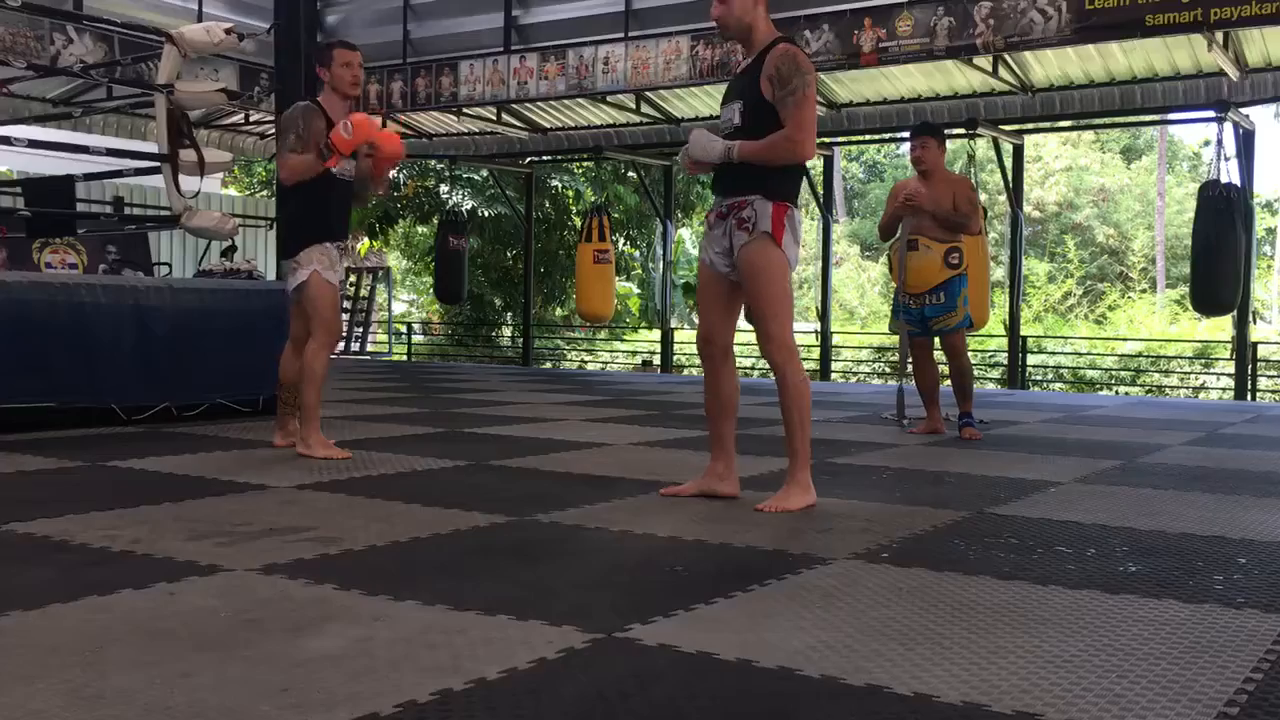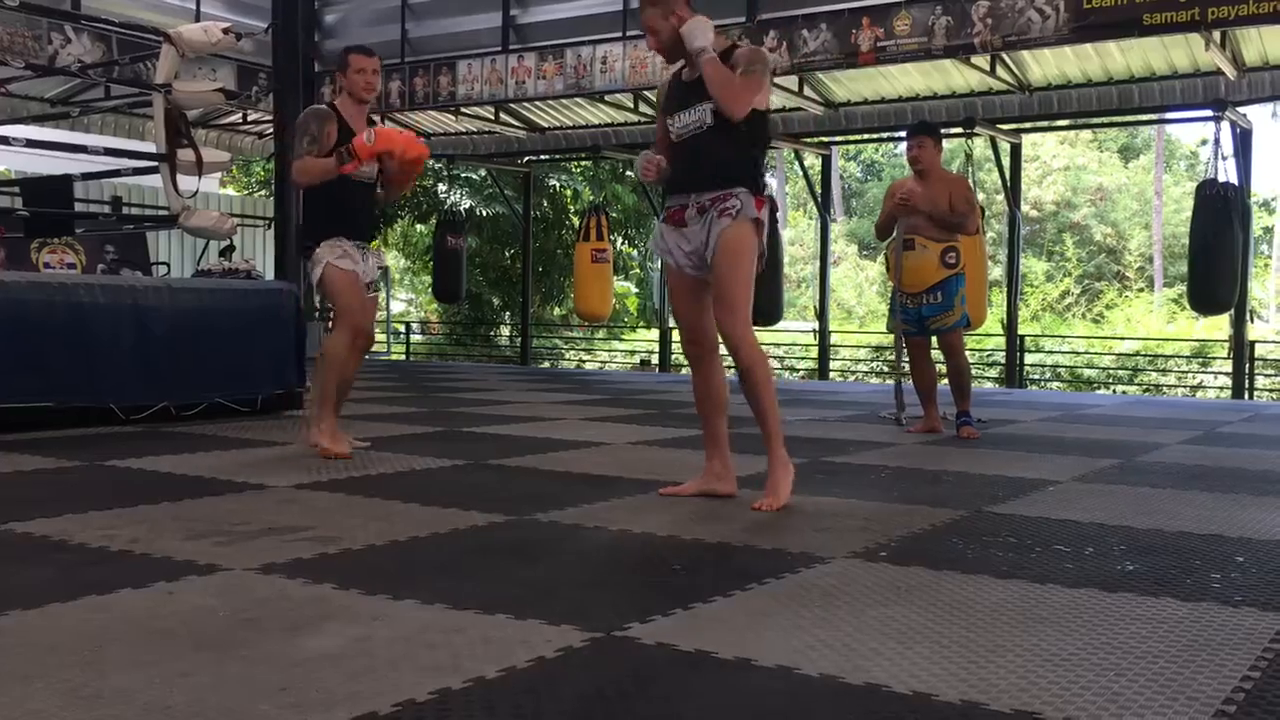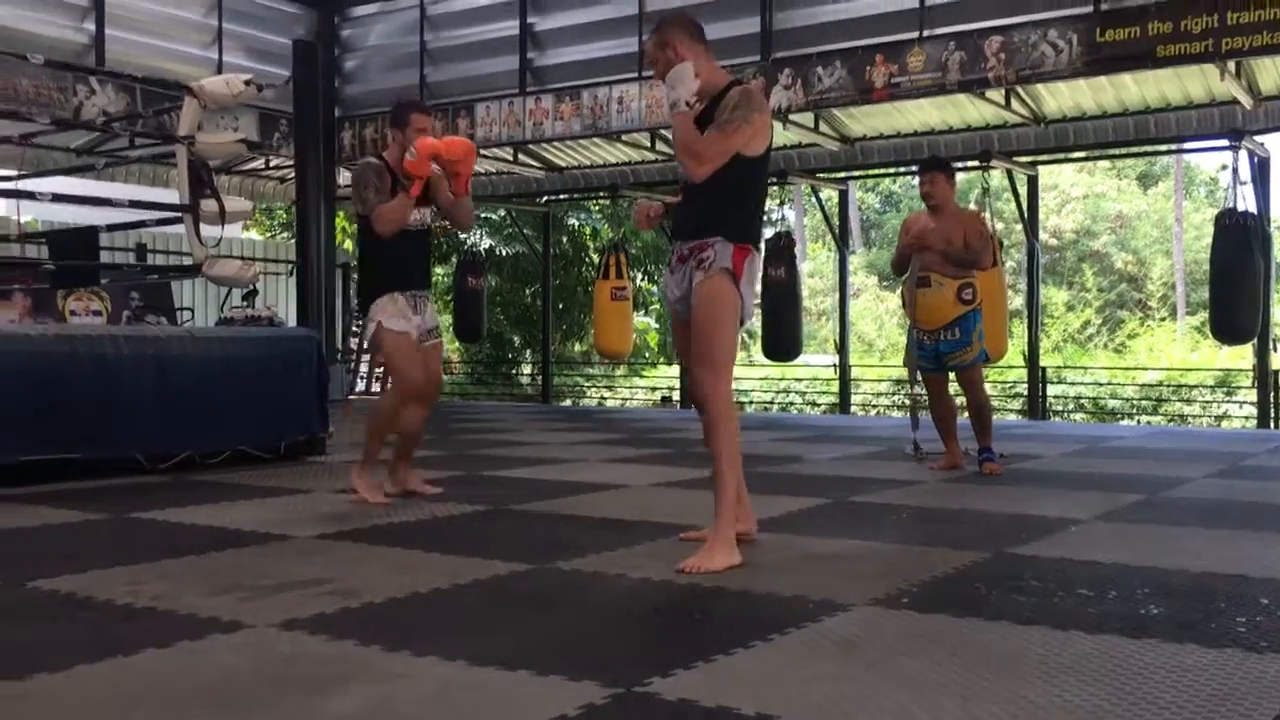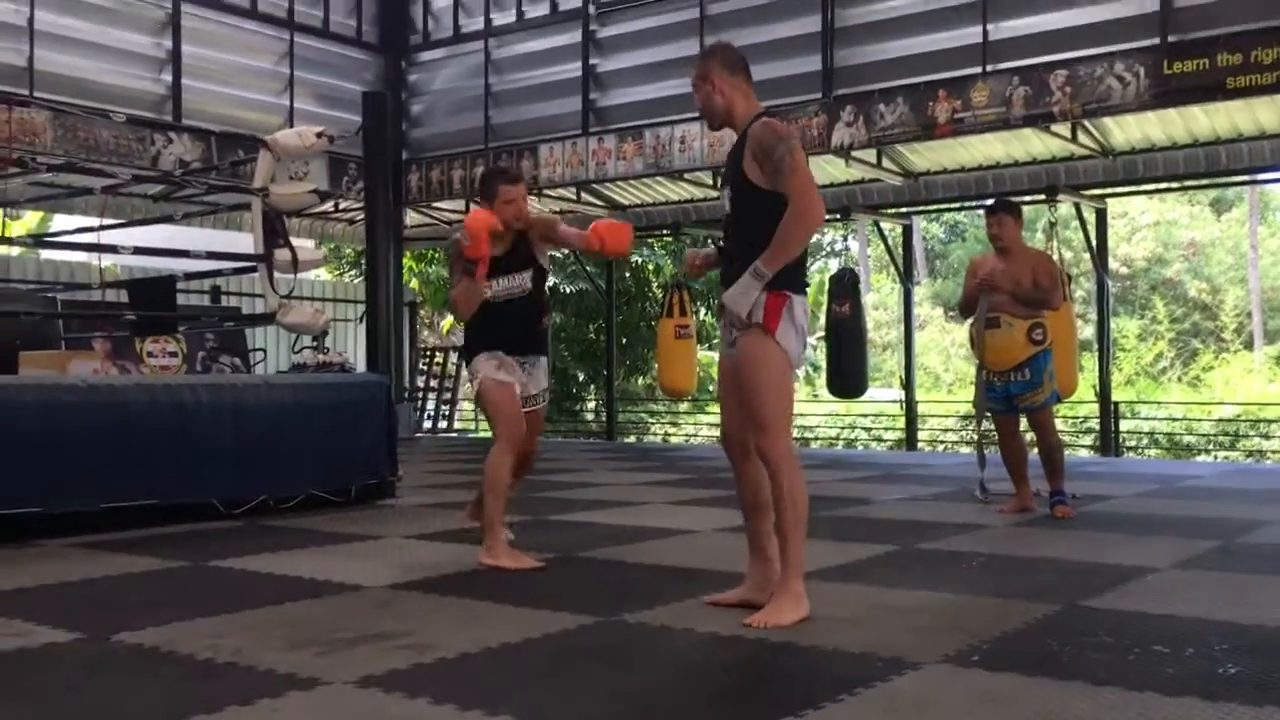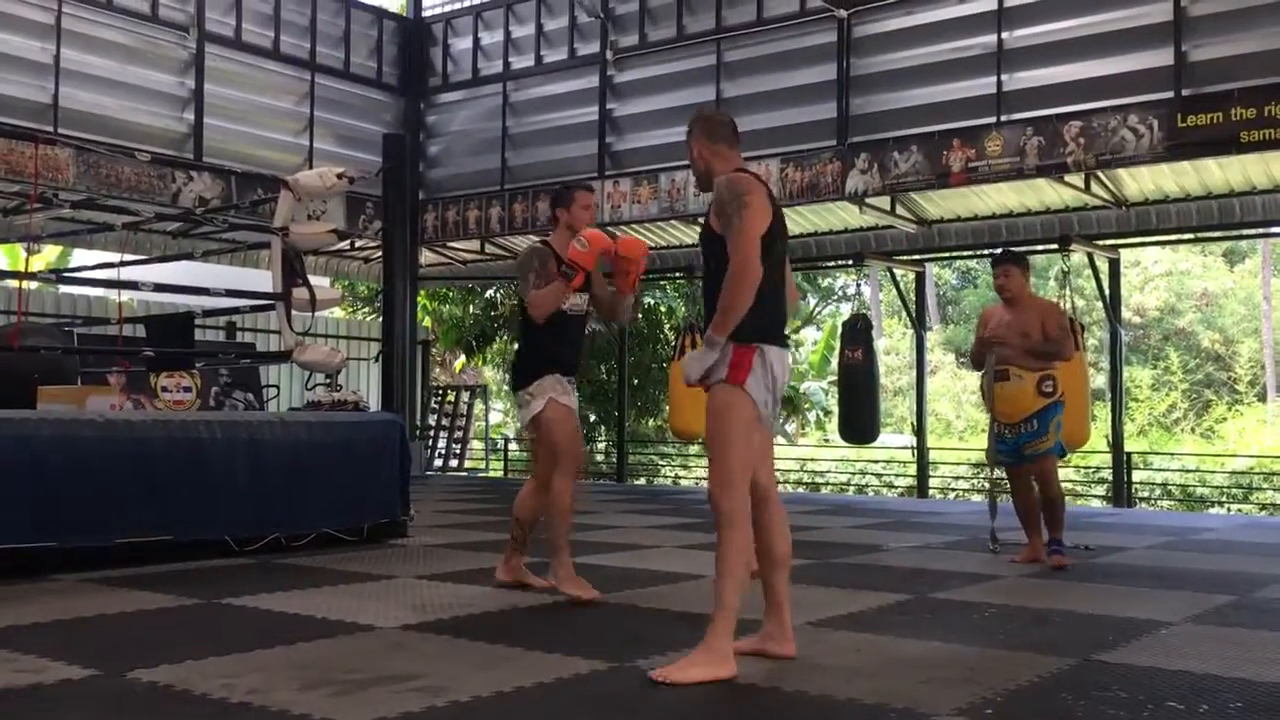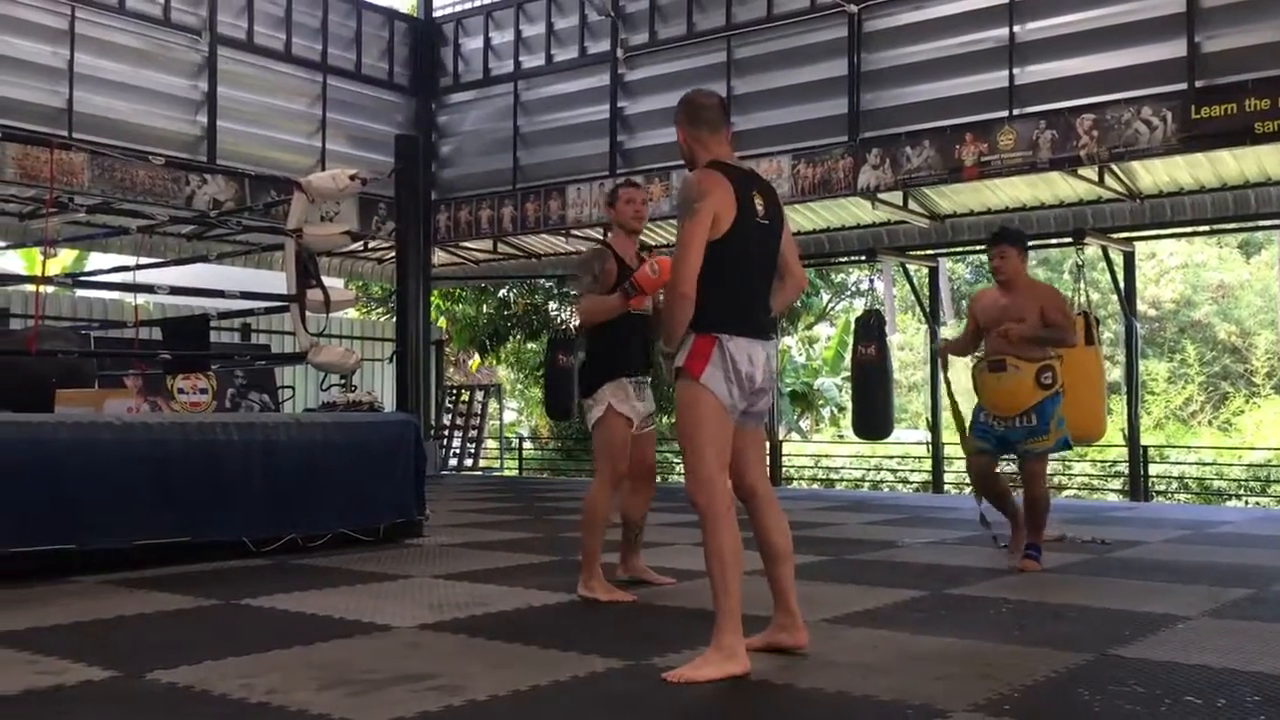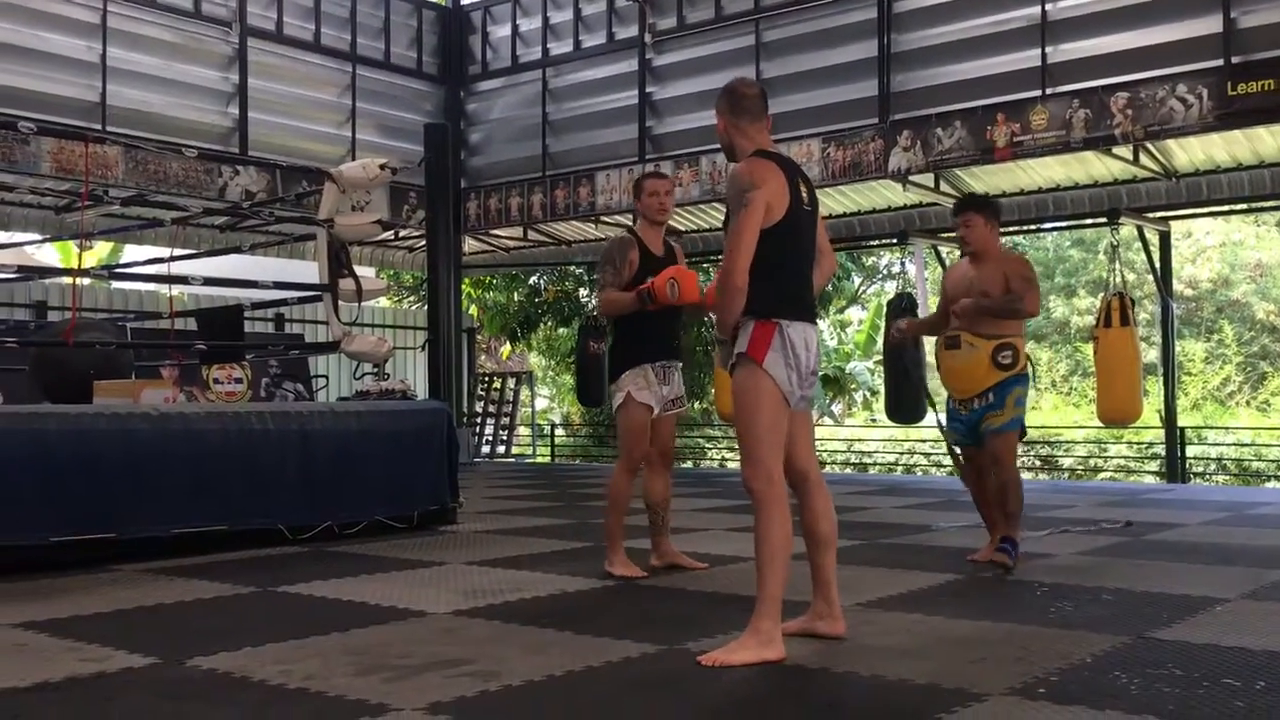
dt=0.7s
person 1, frame 1
left shoulder: (786, 59)
right shoulder: (746, 70)
left elbow: (801, 145)
left wrist: (724, 150)
right wrist: (707, 159)
left hip: (764, 216)
right hip: (725, 217)
left knee: (778, 348)
right knee: (711, 345)
left ankle: (800, 480)
right ankle: (721, 471)
person 1, frame 2
left shoulder: (746, 58)
right shoulder: (671, 86)
left elbow: (735, 105)
left wrist: (704, 49)
right wrist: (653, 166)
left hip: (733, 205)
right hip: (679, 219)
left knee: (733, 328)
right knee: (697, 347)
left ankle: (777, 458)
right ankle: (718, 469)
person 1, frame 3
left shoulder: (746, 100)
right shoulder: (697, 110)
left elbow: (698, 166)
left wrist: (678, 103)
right wrist: (661, 210)
left hip: (724, 254)
right hip: (686, 257)
left knee: (713, 387)
right knee: (702, 393)
left ankle: (723, 540)
right ankle: (739, 511)
person 1, frame 4
left shoulder: (769, 134)
right shoulder: (744, 144)
left elbow: (809, 212)
left wrist: (753, 278)
right wrist: (716, 260)
left hip: (769, 306)
right hip: (746, 309)
left knee: (771, 445)
right knee: (738, 442)
left ankle: (792, 589)
right ankle: (761, 576)
person 1, frame 5
left shoulder: (734, 188)
right shoulder: (750, 195)
left elbow: (747, 270)
right elbow: (789, 292)
left wrist: (710, 344)
left hip: (744, 355)
right hip: (760, 355)
left knee: (728, 497)
right knee: (761, 493)
left ankle: (718, 648)
right ankle: (778, 629)
person 1, frame 6
left shoulder: (701, 186)
right shoulder: (763, 191)
left elbow: (683, 285)
right elbow: (794, 278)
left wrist: (669, 346)
left hip: (714, 349)
right hip: (758, 351)
left knee: (709, 494)
right knee: (753, 486)
left ankle: (728, 647)
right ankle: (788, 622)
person 1, frame 7
left shoulder: (750, 175)
right shoulder: (795, 175)
left elbow: (736, 275)
right elbow: (823, 258)
left wrist: (724, 333)
left hip: (767, 334)
right hip: (800, 332)
left knee: (765, 480)
right knee: (804, 473)
left ankle: (766, 631)
right ankle: (826, 609)
person 2, frame 1
right shoulder: (304, 115)
left elbow: (368, 191)
right elbow: (287, 172)
right wrist: (332, 147)
left hip: (329, 244)
right hip: (305, 242)
left knee: (301, 338)
right knee: (326, 332)
left ankle: (286, 427)
right ankle: (310, 435)
person 2, frame 2
left shoulder: (376, 131)
right shoulder: (320, 118)
left elbow: (392, 194)
right elbow: (301, 173)
right wrist: (349, 155)
left hip: (363, 246)
right hip: (327, 241)
left knee: (359, 339)
right knee: (352, 322)
left ankle: (325, 426)
right ankle: (323, 420)
person 2, frame 3
left shoulder: (430, 177)
right shoulder: (371, 172)
left elbow: (464, 222)
right elbow: (384, 225)
left wrist: (460, 179)
right wrist: (412, 181)
left hip: (419, 296)
right hip: (384, 296)
left knee: (429, 387)
right knee: (408, 382)
left ankle: (401, 472)
right ankle: (365, 469)
person 2, frame 4
left shoulder: (537, 230)
right shoulder: (463, 245)
left elbow: (586, 242)
right elbow: (463, 310)
left wrist: (605, 237)
right wrist: (476, 261)
left hip: (532, 355)
right hip: (489, 353)
left knee: (525, 447)
right knee: (512, 436)
left ankle: (482, 505)
right ankle: (494, 547)
person 2, frame 5
left shoulder: (587, 266)
right shoulder: (538, 256)
left elbow: (618, 315)
right elbow: (537, 309)
right wrist: (572, 270)
left hip: (563, 377)
right hip: (538, 377)
left knee: (545, 474)
right knee: (571, 460)
left ankle: (512, 562)
right ankle: (562, 566)
person 2, frame 6
left shoulder: (645, 262)
right shoulder: (600, 258)
right elbow: (587, 313)
right wrist: (633, 290)
left hip: (639, 379)
right hip: (607, 380)
left knee: (643, 475)
right knee: (612, 474)
left ankle: (631, 561)
right ankle: (590, 577)
person 2, frame 7
left shoulder: (675, 251)
right shoulder: (623, 247)
right elbow: (605, 303)
right wrist: (648, 295)
left hip: (669, 365)
right hip: (633, 365)
left knee: (663, 459)
right knee: (633, 458)
left ankle: (662, 547)
right ankle: (614, 551)
person 3, frame 1
left shoulder: (959, 184)
right shoulder: (901, 188)
left elbow: (972, 225)
right elbow: (884, 234)
left wrist: (929, 209)
right wrist: (897, 212)
left hip: (944, 278)
left knee: (955, 347)
right knee: (919, 349)
left ankle: (966, 417)
right ankle: (933, 417)
person 3, frame 2
left shoulder: (955, 183)
right shoulder: (898, 188)
left elbow: (969, 225)
right elbow: (881, 234)
left wrist: (925, 209)
right wrist: (893, 212)
left hip: (942, 277)
right hip: (906, 279)
left knee: (952, 346)
right knee: (916, 349)
left ankle: (964, 416)
right ankle: (930, 416)
person 3, frame 3
left shoulder: (969, 219)
right shoulder: (912, 223)
left elbow: (984, 260)
right elbow: (896, 270)
left wrist: (939, 248)
right wrist: (906, 250)
left hip: (958, 313)
right hip: (923, 316)
left knee: (972, 383)
right knee: (934, 386)
left ankle: (986, 452)
right ankle: (952, 452)
person 3, frame 4
left shoulder: (1038, 260)
right shoulder: (978, 264)
left elbow: (1054, 299)
right elbow: (964, 311)
left wrist: (1011, 288)
right wrist: (973, 294)
left hip: (1029, 354)
right hip: (992, 358)
left knee: (1043, 424)
right knee: (1005, 429)
left ankle: (1058, 494)
right ankle: (1022, 494)
person 3, frame 5
left shoulder: (1047, 310)
right shoulder: (988, 316)
left elbow: (1066, 350)
right elbow: (977, 364)
left wrist: (1020, 343)
right wrist: (981, 347)
left hip: (1040, 405)
right hip: (1003, 409)
left knee: (1045, 473)
right knee: (1017, 478)
left ankle: (1055, 543)
right ankle: (1035, 544)
person 3, frame 6
left shoulder: (1044, 294)
right shoulder: (980, 300)
left elbow: (1070, 336)
right elbow: (970, 341)
left wrist: (1025, 333)
right wrist: (948, 347)
left hip: (1034, 397)
right hip: (992, 399)
left knee: (1033, 473)
right knee: (978, 468)
left ankle: (1032, 546)
right ankle: (1018, 524)
person 3, frame 7
left shoulder: (1013, 265)
right shoulder: (954, 273)
left elbow: (1030, 305)
right elbow: (942, 320)
left wrist: (978, 306)
right wrist: (912, 326)
left hip: (1002, 377)
right hip: (963, 382)
left knee: (1000, 455)
right knee: (974, 462)
left ankle: (1008, 542)
right ankle: (997, 538)
